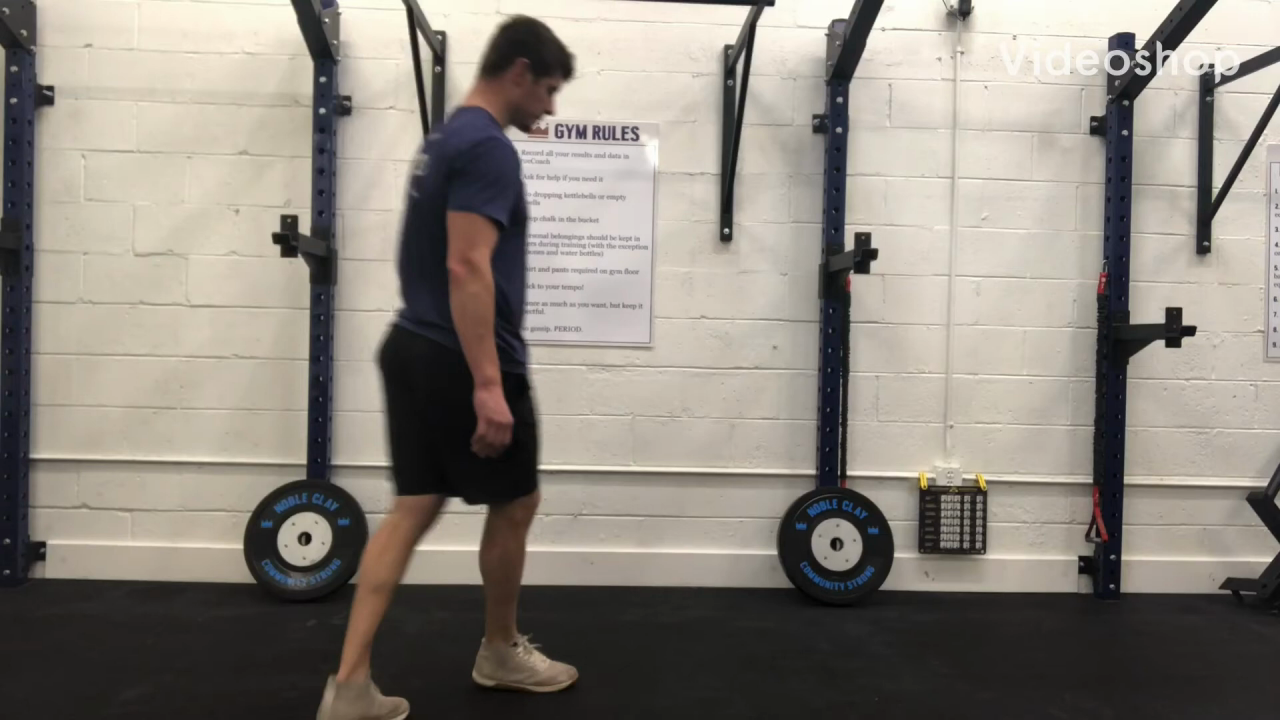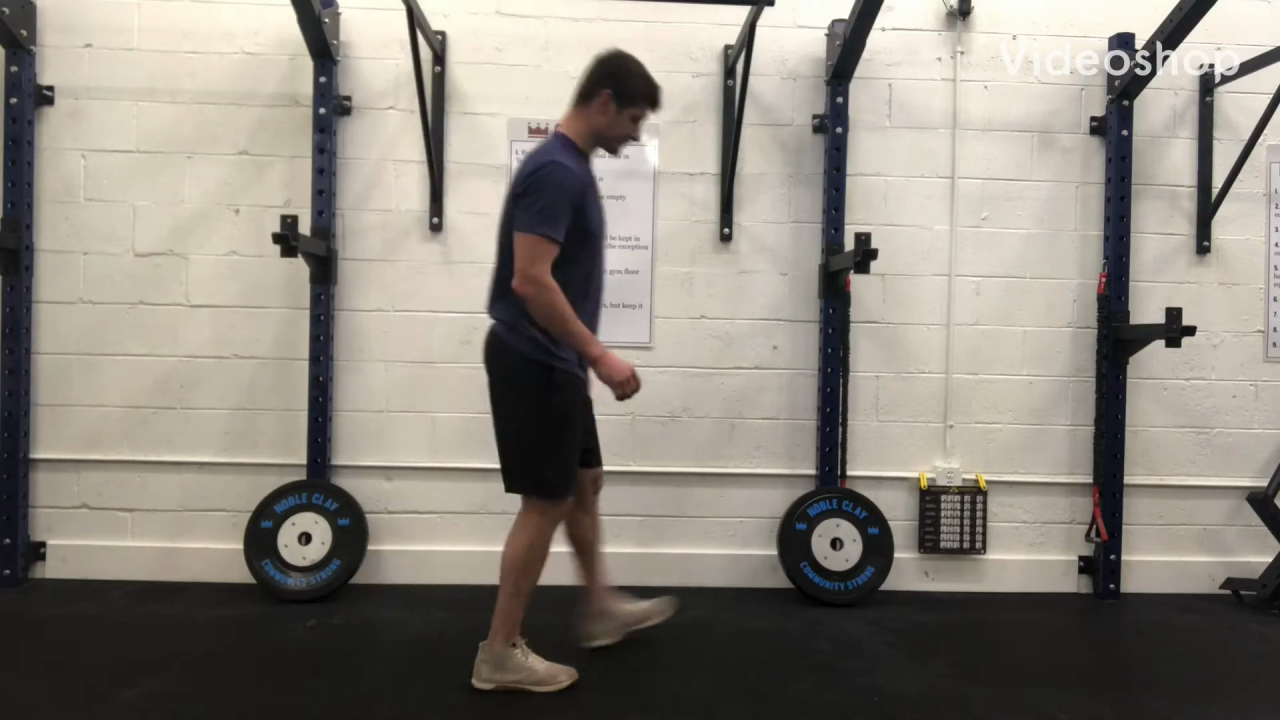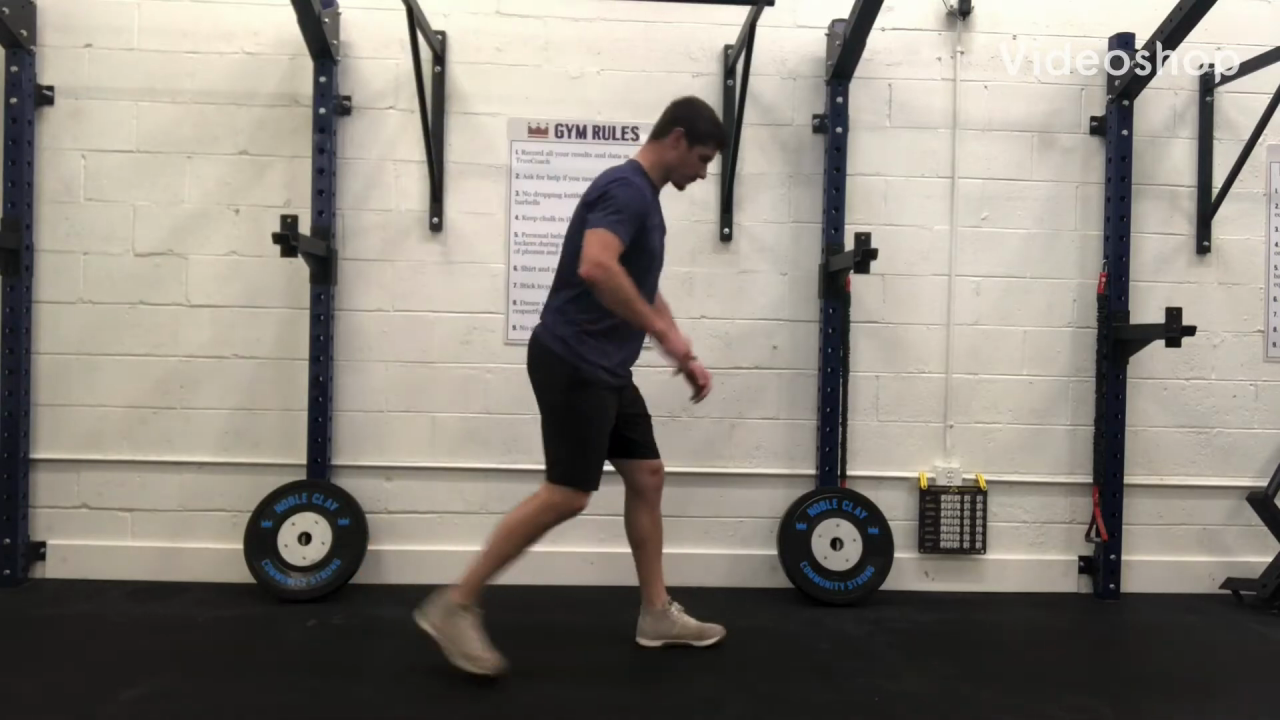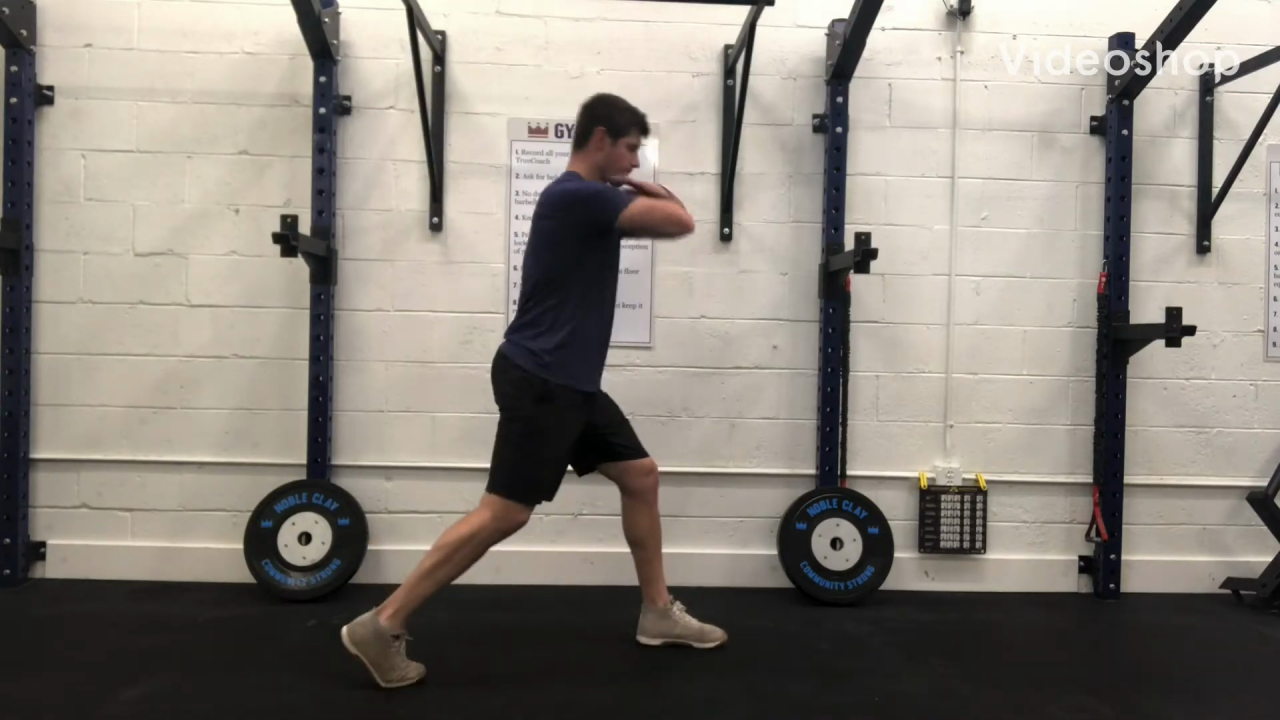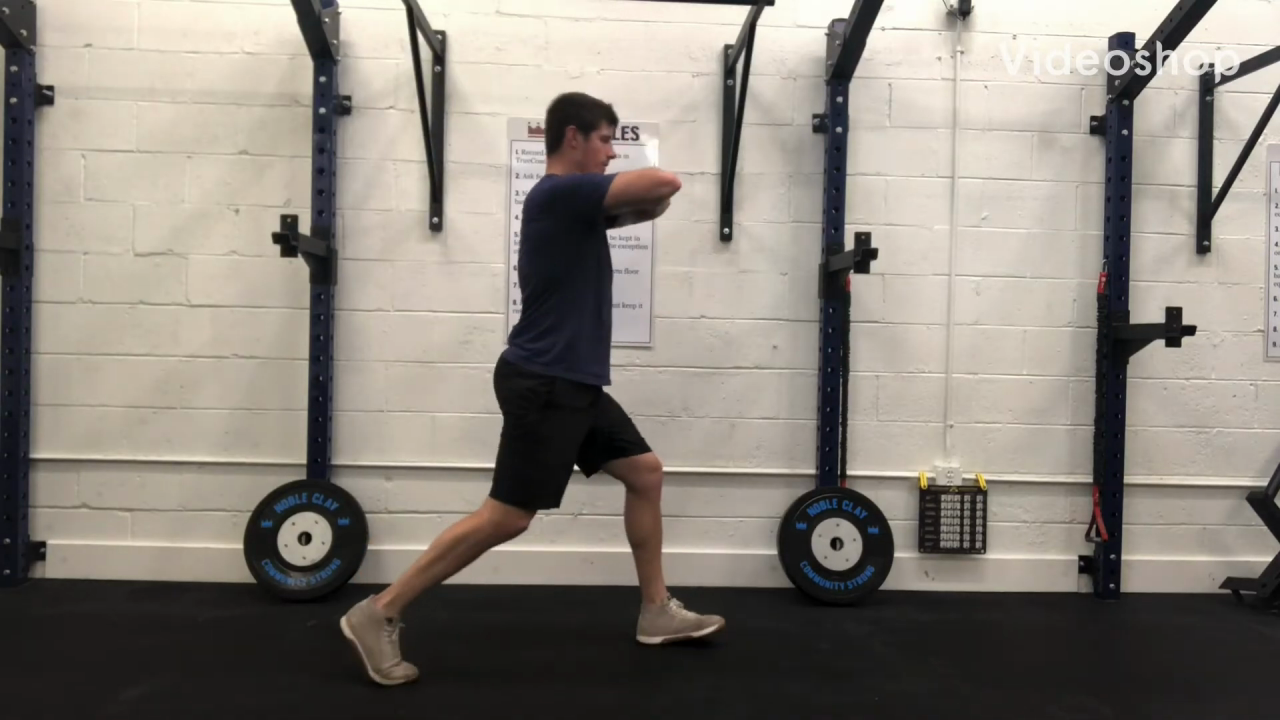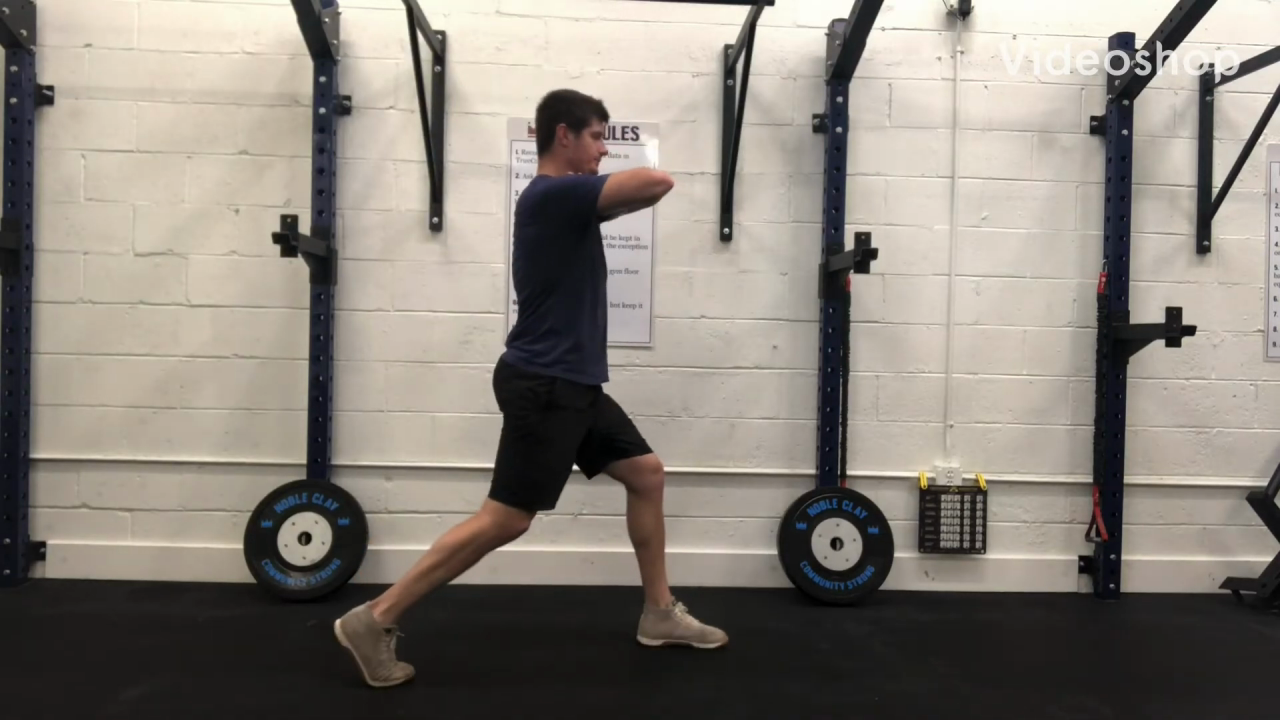
dt=0.5s
person 1, frame 1
left shoulder: (443, 141)
right shoulder: (487, 148)
right elbow: (468, 267)
right wrist: (488, 384)
left hip: (412, 347)
right hip: (465, 360)
left knee: (415, 507)
right knee: (514, 502)
right ankle: (501, 652)
person 1, frame 2
left shoulder: (564, 164)
right shoulder: (558, 171)
right elbow: (531, 279)
left wrist: (582, 354)
right wrist: (599, 357)
left hip: (546, 357)
right hip: (535, 360)
left knee: (583, 483)
right knee: (547, 501)
left ankle: (602, 610)
right ankle: (500, 652)
person 1, frame 3
left shoulder: (645, 197)
right shoulder: (623, 189)
left elbow: (644, 290)
right elbow: (596, 268)
left wrist: (684, 356)
right wrist: (662, 334)
left hip: (604, 366)
right hip: (571, 361)
left knee: (646, 478)
right knee: (566, 494)
left ankle: (657, 613)
right ankle: (454, 604)
person 1, frame 4
left shoulder: (594, 200)
right shoulder: (577, 196)
left elbow: (666, 214)
right elbow: (678, 224)
left wrist: (648, 192)
right wrist: (661, 201)
left hip: (573, 380)
right hip: (537, 379)
left knee: (641, 477)
right knee: (505, 511)
left ankle: (658, 612)
right ankle: (383, 627)
person 1, frame 5
left shoulder: (578, 201)
right shoulder: (560, 193)
left elbow: (649, 205)
right elbow: (664, 183)
left wrist: (644, 205)
right wrist: (645, 199)
left hip: (575, 381)
right hip: (542, 383)
left knee: (645, 473)
right knee: (507, 516)
left ankle: (657, 611)
right ankle: (379, 615)
person 1, frame 6
left shoulder: (569, 200)
right shoulder: (552, 194)
left elbow: (638, 194)
right elbow: (657, 182)
left wrist: (629, 192)
right wrist: (635, 189)
left hip: (573, 382)
right hip: (542, 384)
left knee: (647, 474)
right knee: (505, 518)
left ankle: (660, 614)
right ankle: (375, 620)
